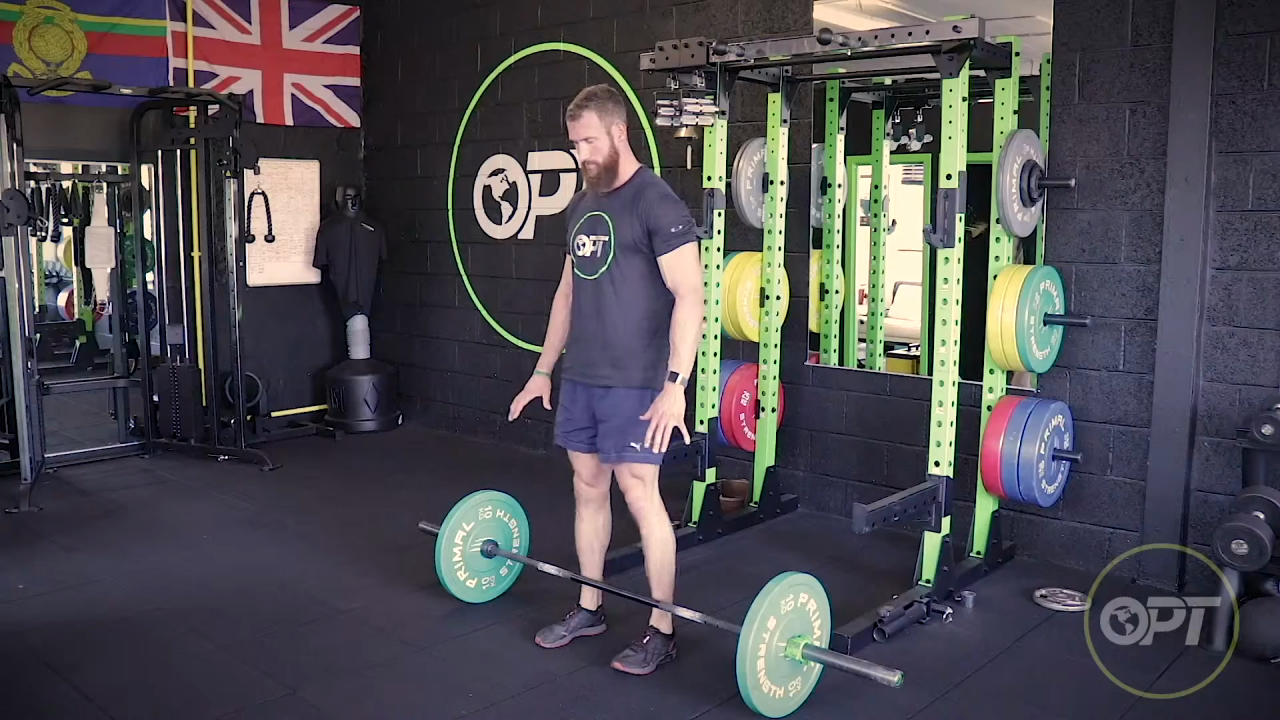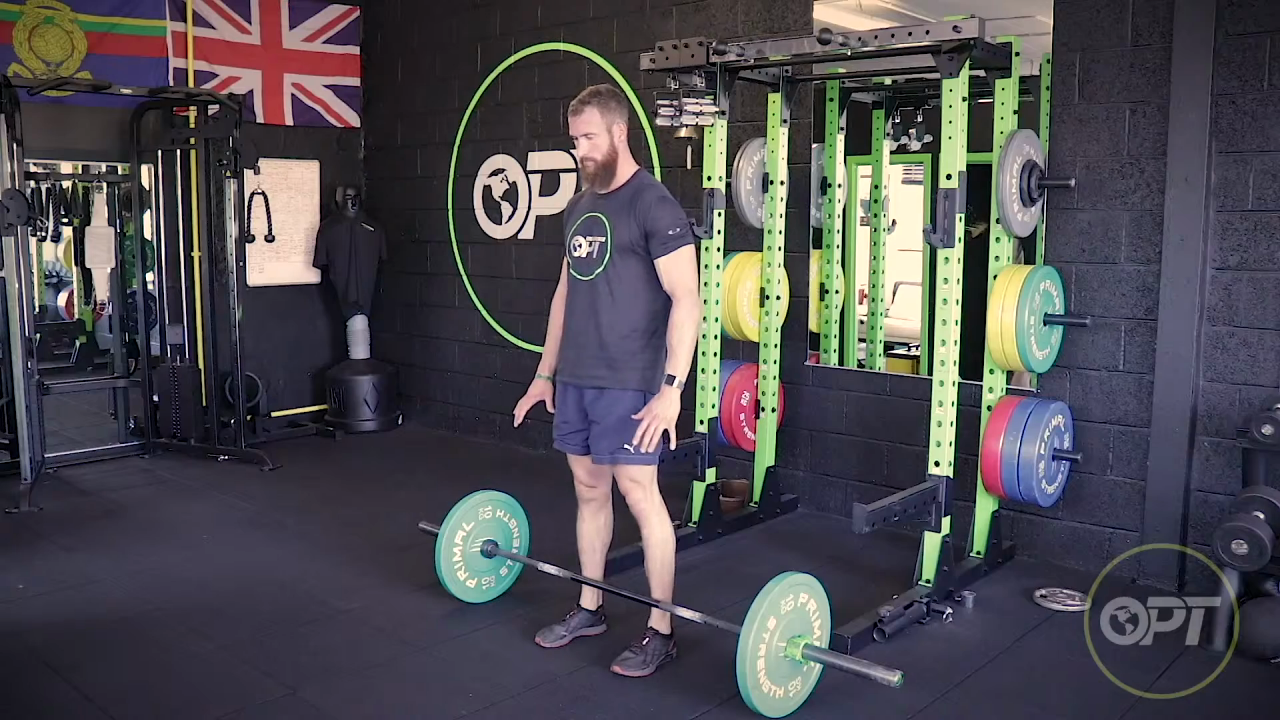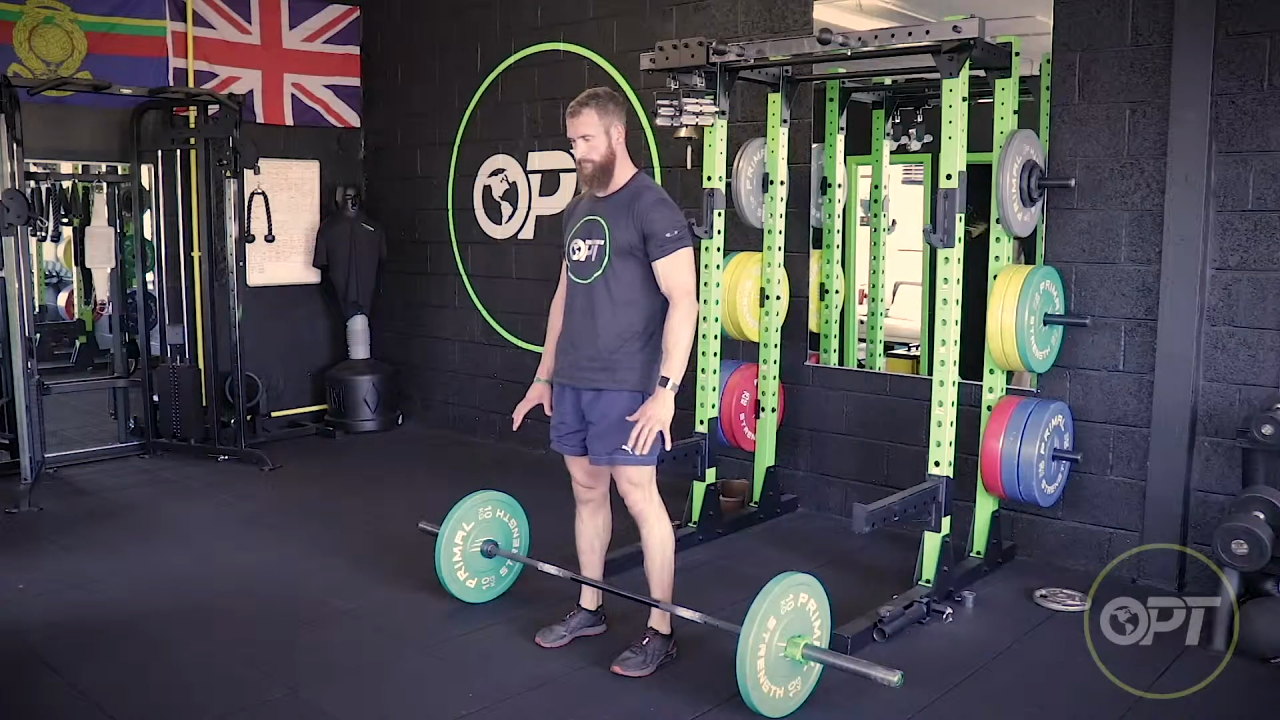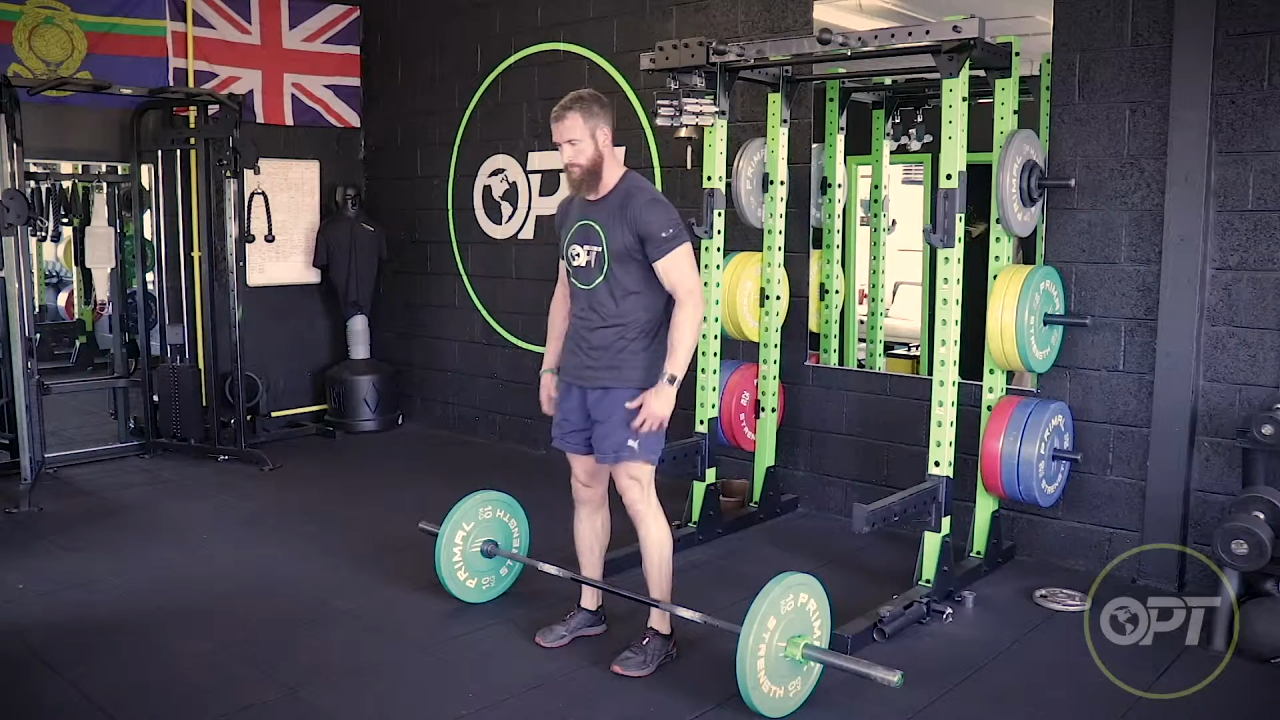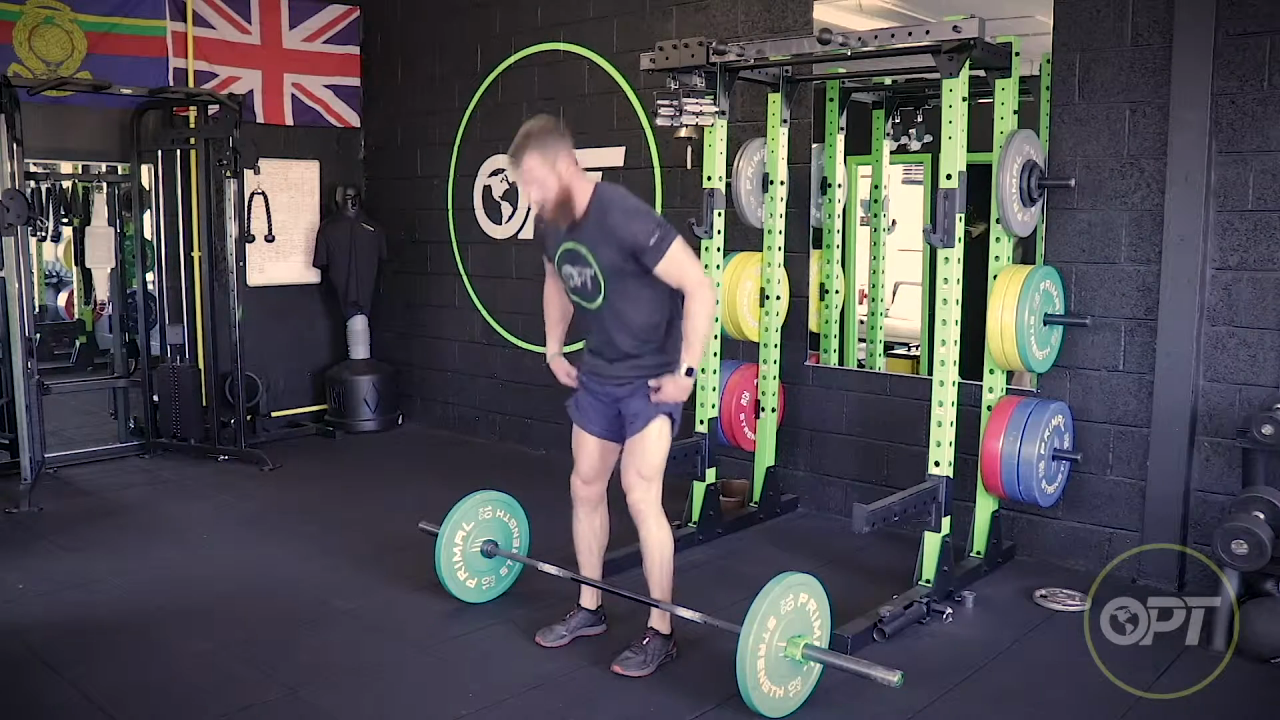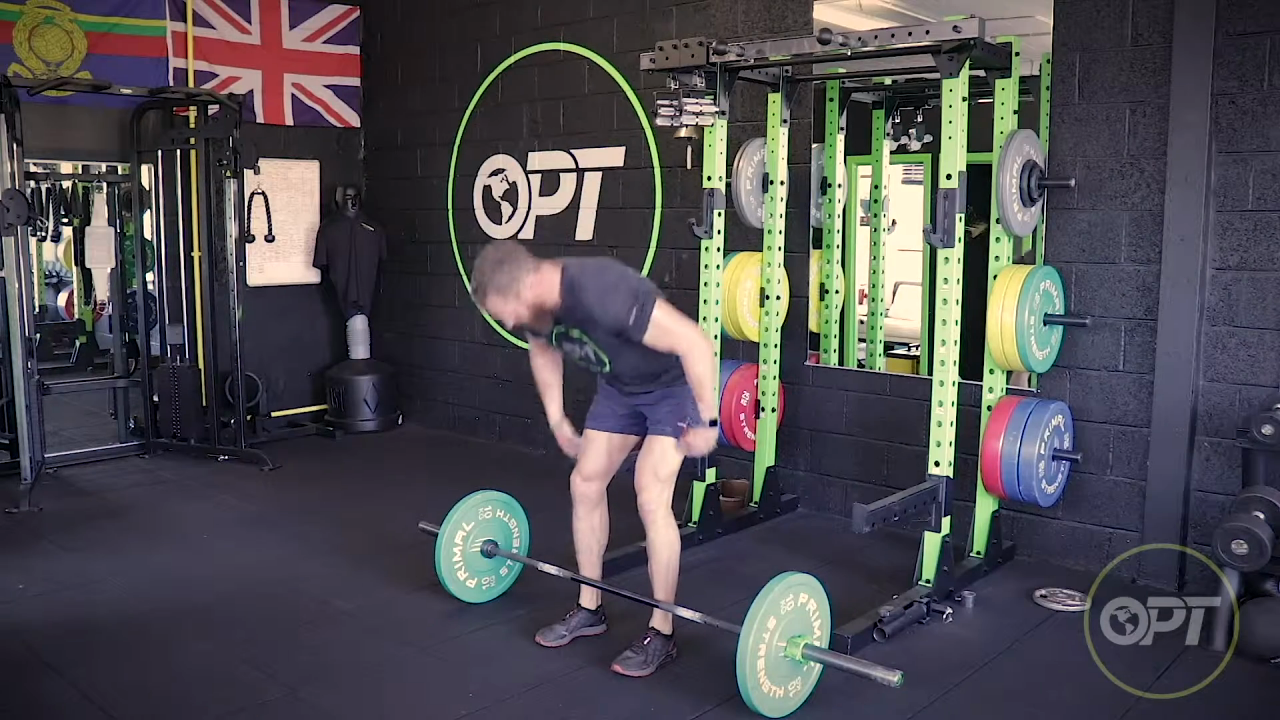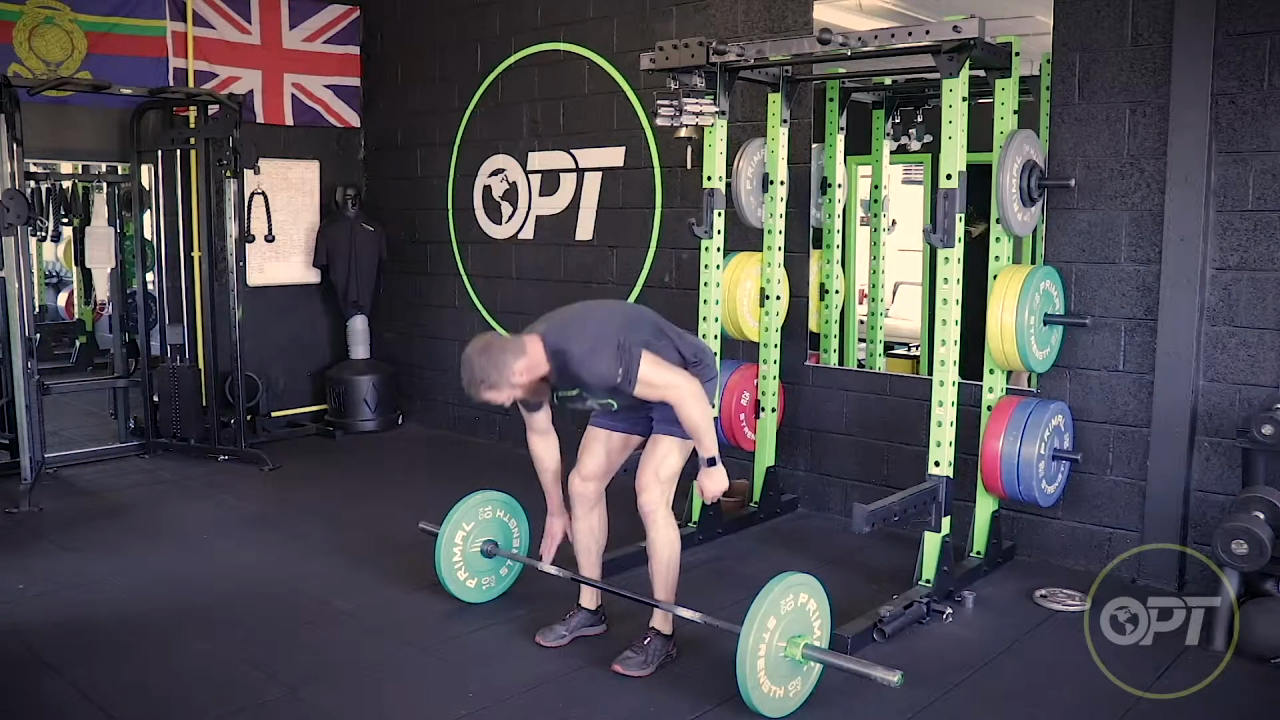
dt=0.3s
person 1, frame 1
left shoulder: (657, 204)
right shoulder: (582, 205)
left elbow: (690, 298)
left wrist: (675, 384)
right wrist: (543, 370)
left hip: (633, 383)
right hip: (580, 377)
left knee: (639, 496)
right knee: (587, 490)
left ankle: (661, 630)
right ankle: (589, 608)
person 1, frame 2
left shoulder: (654, 206)
right shoulder: (579, 207)
left elbow: (686, 300)
left wrist: (671, 387)
right wrist: (545, 373)
left hip: (627, 385)
right hip: (576, 380)
left knee: (640, 497)
right knee: (588, 492)
left ankle: (660, 630)
right ankle: (589, 607)
person 1, frame 3
left shoulder: (652, 208)
right shoulder: (577, 211)
left elbow: (683, 302)
left wrist: (666, 389)
right wrist: (543, 376)
left hip: (625, 384)
right hip: (572, 380)
left knee: (639, 497)
right knee: (587, 491)
left ankle: (660, 631)
right ankle: (589, 608)
person 1, frame 4
left shoulder: (646, 208)
right shoulder: (569, 210)
left elbow: (689, 297)
left wrist: (668, 383)
right wrist: (550, 368)
left hip: (629, 382)
right hip: (578, 377)
left knee: (636, 496)
right knee: (585, 491)
left ankle: (660, 630)
right ankle: (589, 607)
person 1, frame 5
left shoulder: (626, 218)
right shoulder: (552, 223)
left elbow: (699, 288)
left wrist: (686, 372)
right wrist: (554, 347)
left hip: (655, 378)
right hip: (599, 374)
left knee: (640, 499)
right knee: (585, 487)
left ankle: (660, 631)
right ankle: (589, 609)
person 1, frame 6
left shoulder: (603, 294)
right shoulder: (535, 304)
left elbow: (694, 343)
right elbow: (543, 349)
left wrist: (706, 423)
right wrist: (556, 419)
left hip: (675, 383)
right hip: (621, 384)
left knee: (651, 496)
right knee: (585, 482)
left ankle: (662, 632)
right ankle: (589, 608)
person 1, frame 7
left shoulder: (588, 360)
right shoulder: (527, 367)
left elbow: (684, 388)
right elbow: (541, 436)
left wrist: (710, 464)
right wrist: (555, 510)
left hip: (682, 380)
right hip: (629, 388)
left knee: (650, 495)
right knee: (584, 484)
left ankle: (661, 632)
right ankle: (589, 609)
